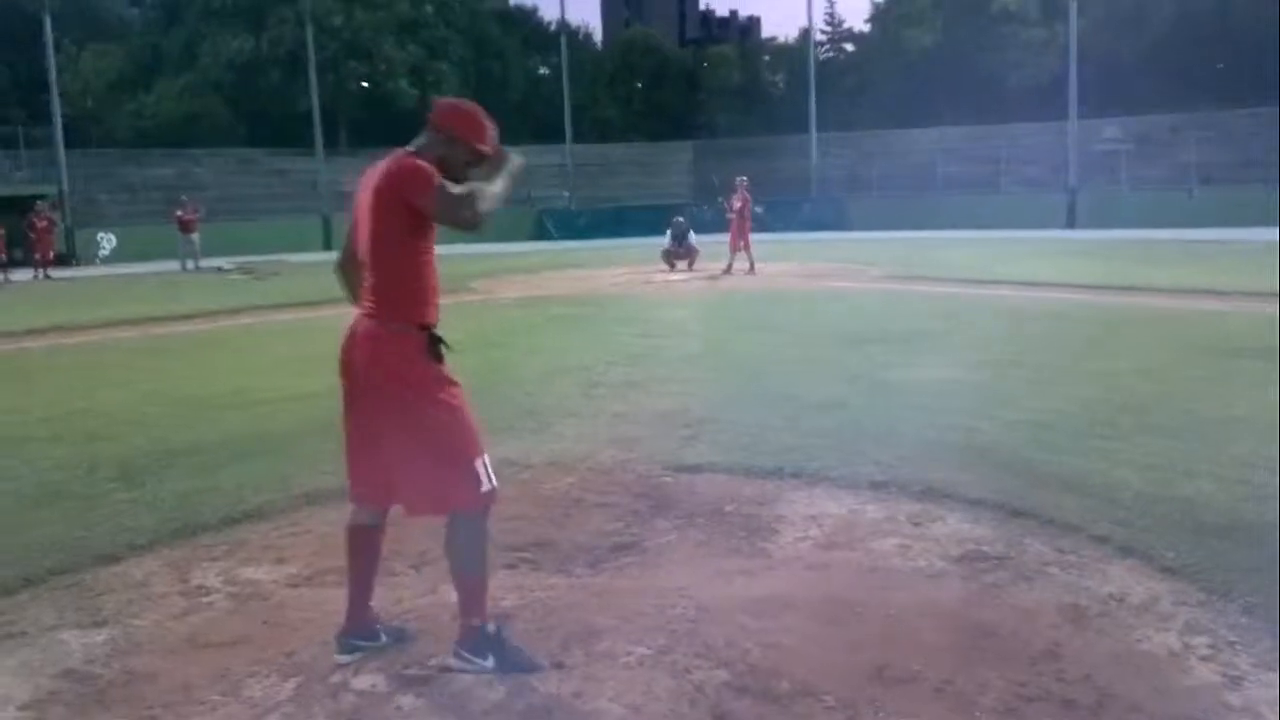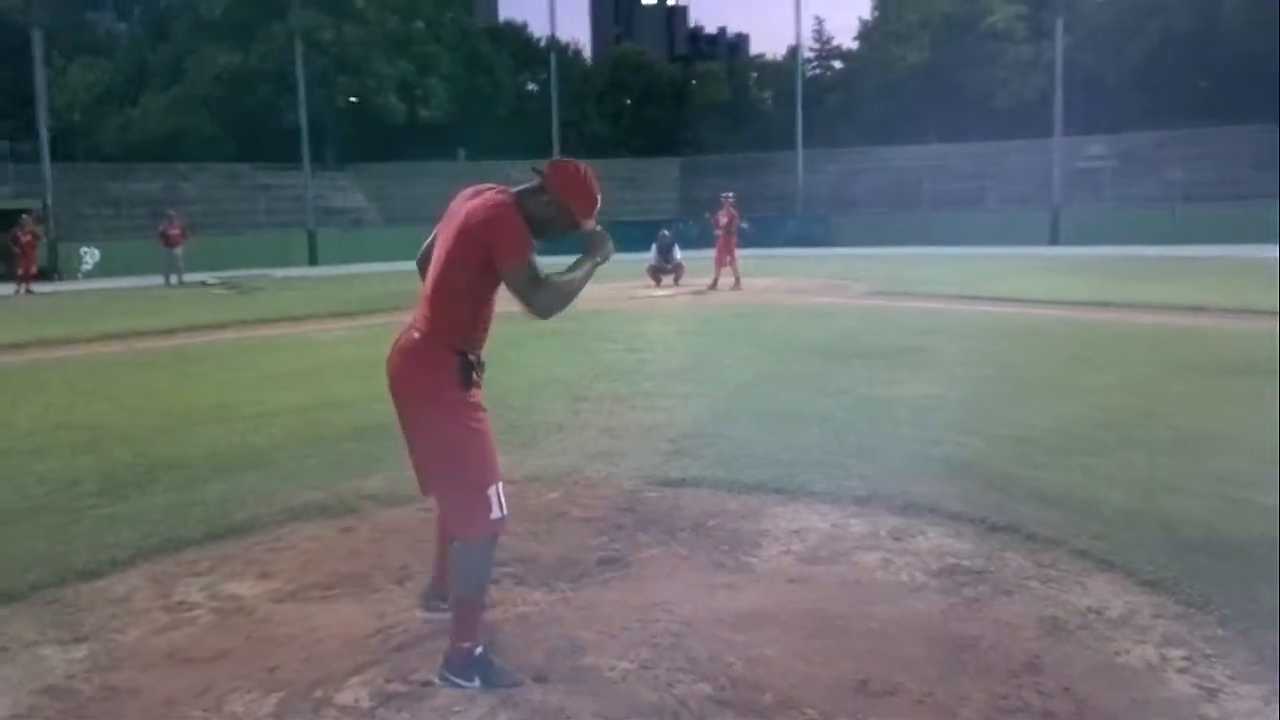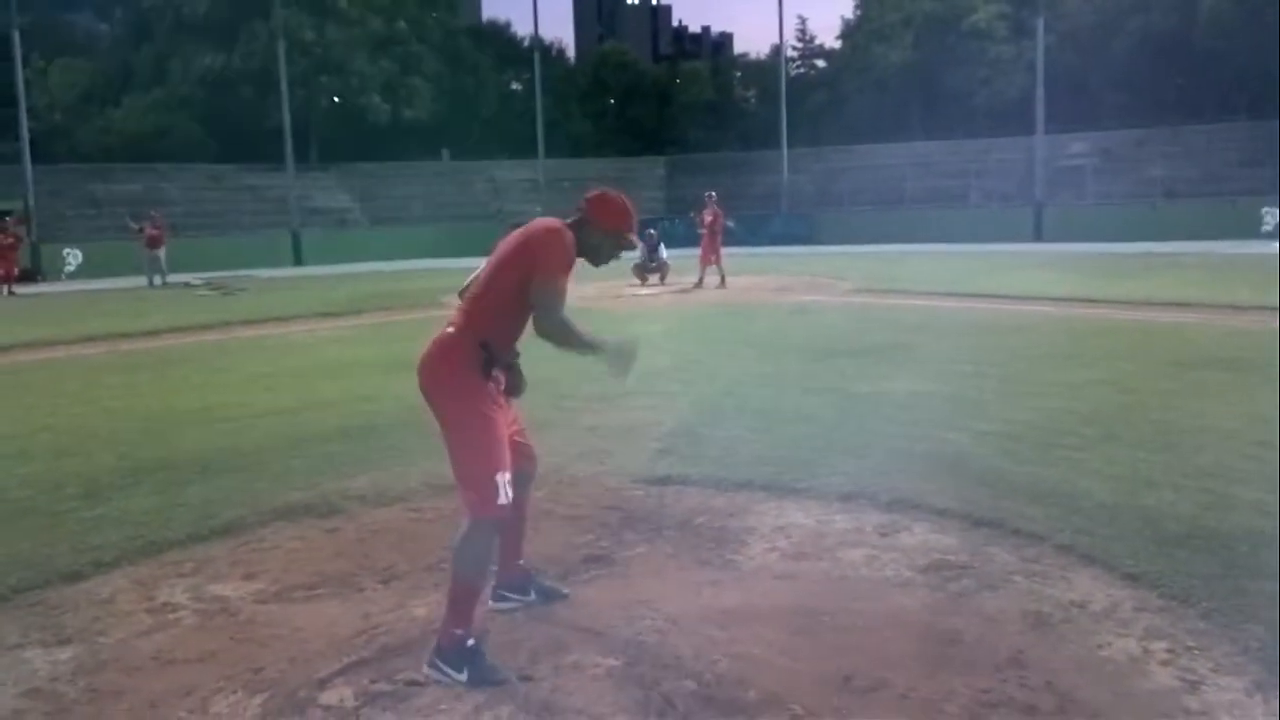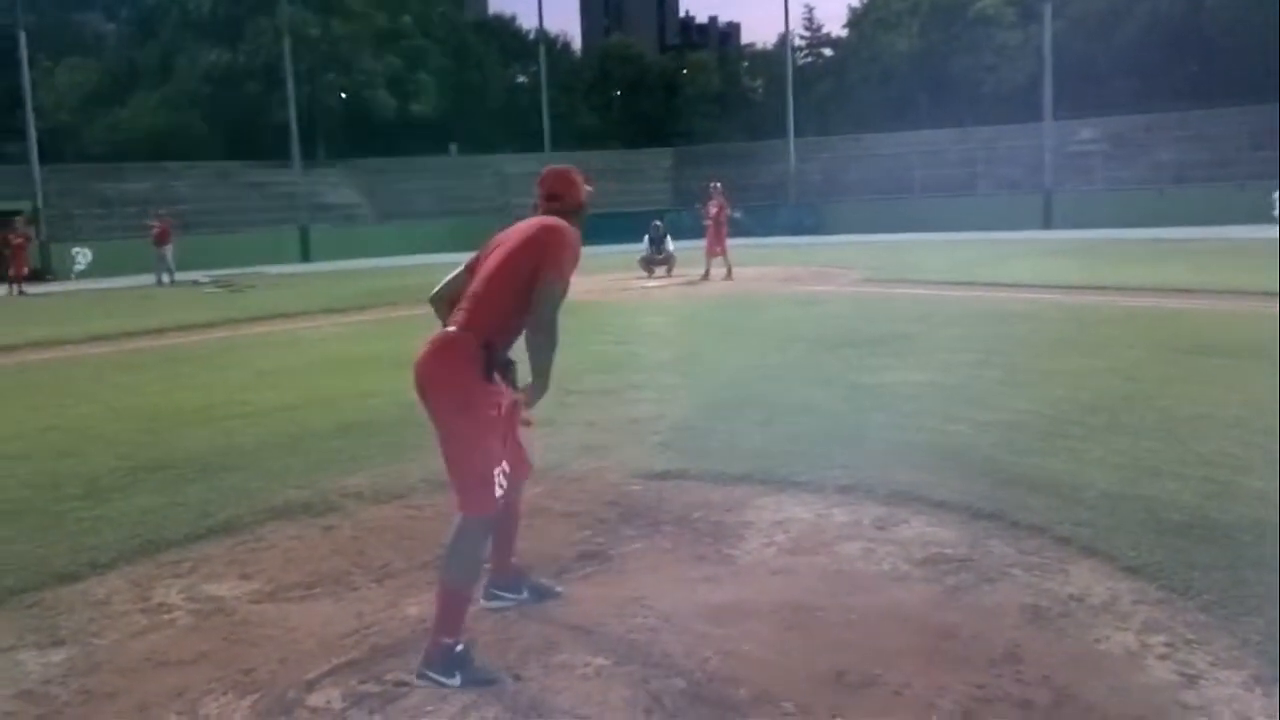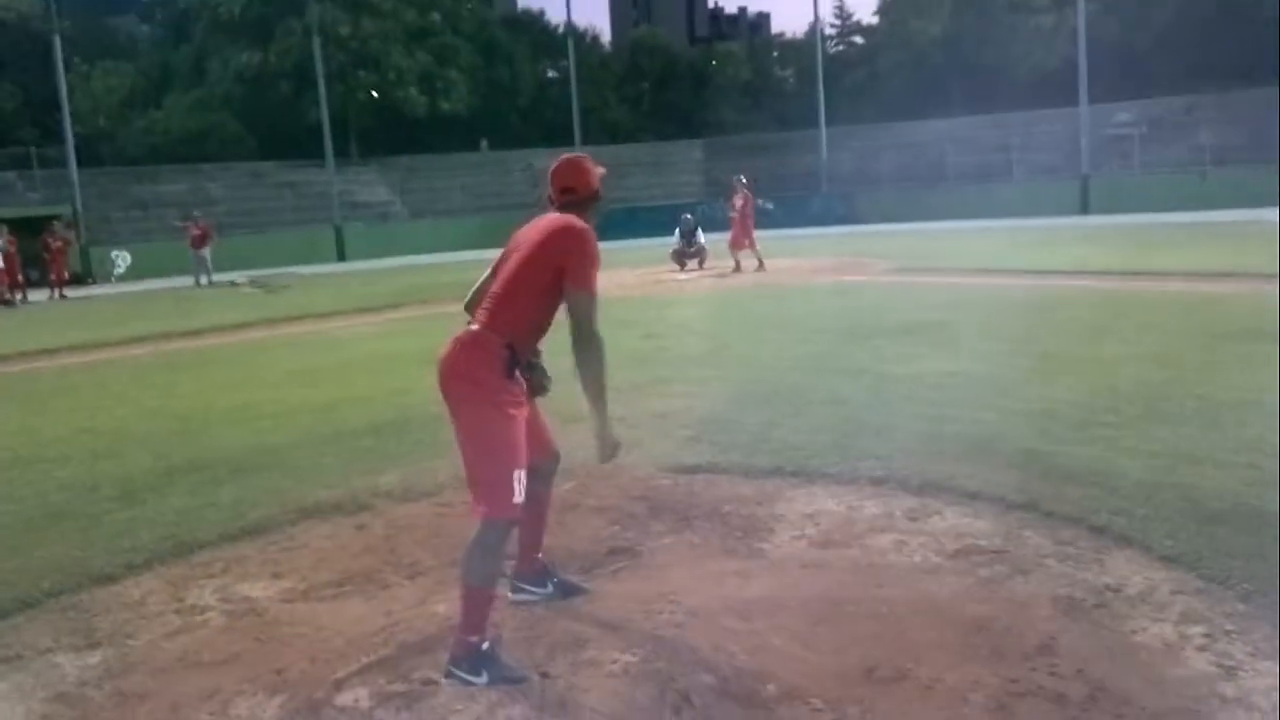
dt=0.5s
person 1, frame 1
left shoulder: (378, 175)
right shoulder: (410, 173)
left elbow: (348, 262)
right elbow: (469, 214)
right wrist: (502, 168)
left hip: (366, 343)
right hip: (405, 350)
left knee: (375, 492)
right knee: (470, 492)
left ankle: (359, 624)
right ankle: (477, 636)
person 1, frame 2
left shoulder: (477, 197)
right shoulder: (502, 216)
left elbow: (425, 262)
right elbow: (542, 301)
right wrist: (595, 258)
left hip: (418, 356)
right hip: (440, 370)
left knee: (460, 486)
right knee: (482, 516)
left ankle: (443, 586)
right ankle: (463, 657)
person 1, frame 3
left shoulder: (538, 237)
right shoulder: (556, 239)
left elbow: (473, 292)
right elbow: (548, 322)
right wrist: (606, 350)
left hip: (472, 362)
right hip: (461, 368)
left knee: (519, 466)
right knee: (489, 502)
left ankle: (511, 581)
right ankle: (452, 647)
person 1, frame 4
left shoulder: (511, 235)
right shoulder: (562, 236)
left elbow: (441, 297)
right elbow: (541, 319)
right wrist: (539, 384)
left hip: (455, 360)
right hip: (463, 369)
left knee: (510, 468)
right knee: (482, 505)
left ankle: (503, 578)
right ankle: (442, 653)
person 1, frame 5
left shoulder: (536, 230)
right shoulder: (577, 236)
left elbow: (477, 301)
right elbow: (585, 337)
right wrist: (602, 420)
left hip: (486, 363)
right hip: (482, 371)
left knee: (542, 461)
right knee: (504, 507)
left ankle: (529, 574)
right ankle: (469, 651)
